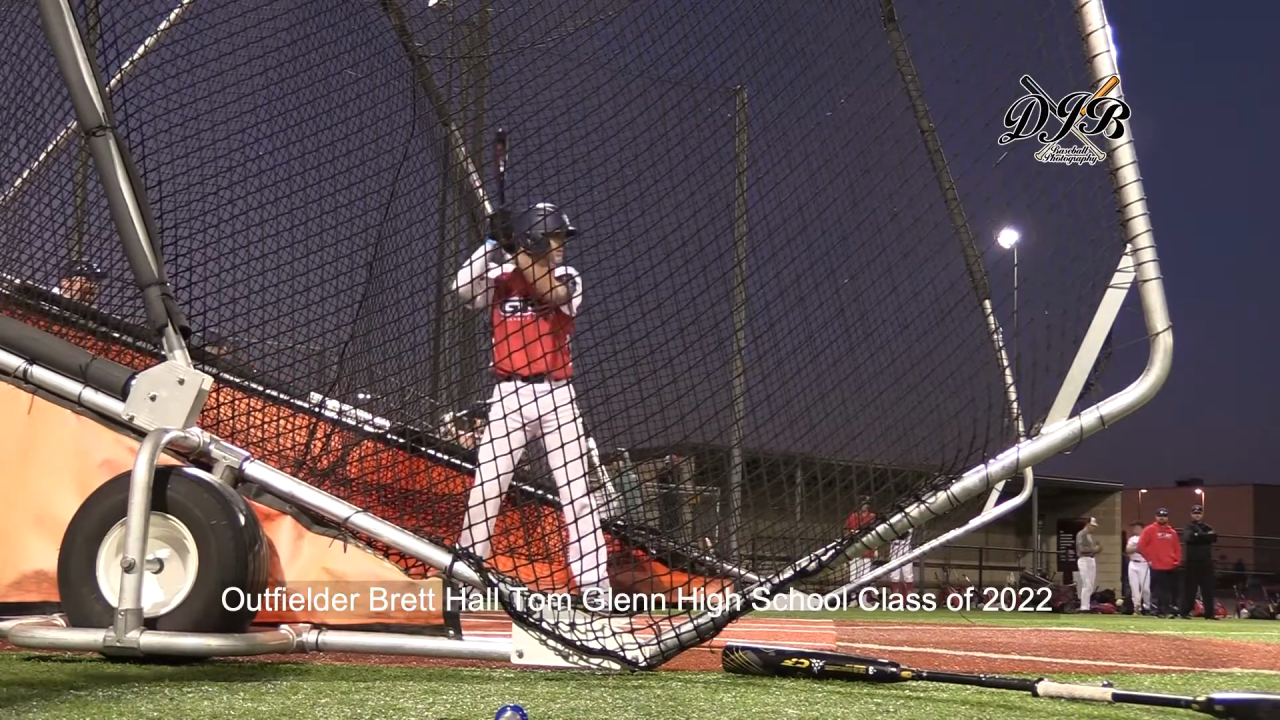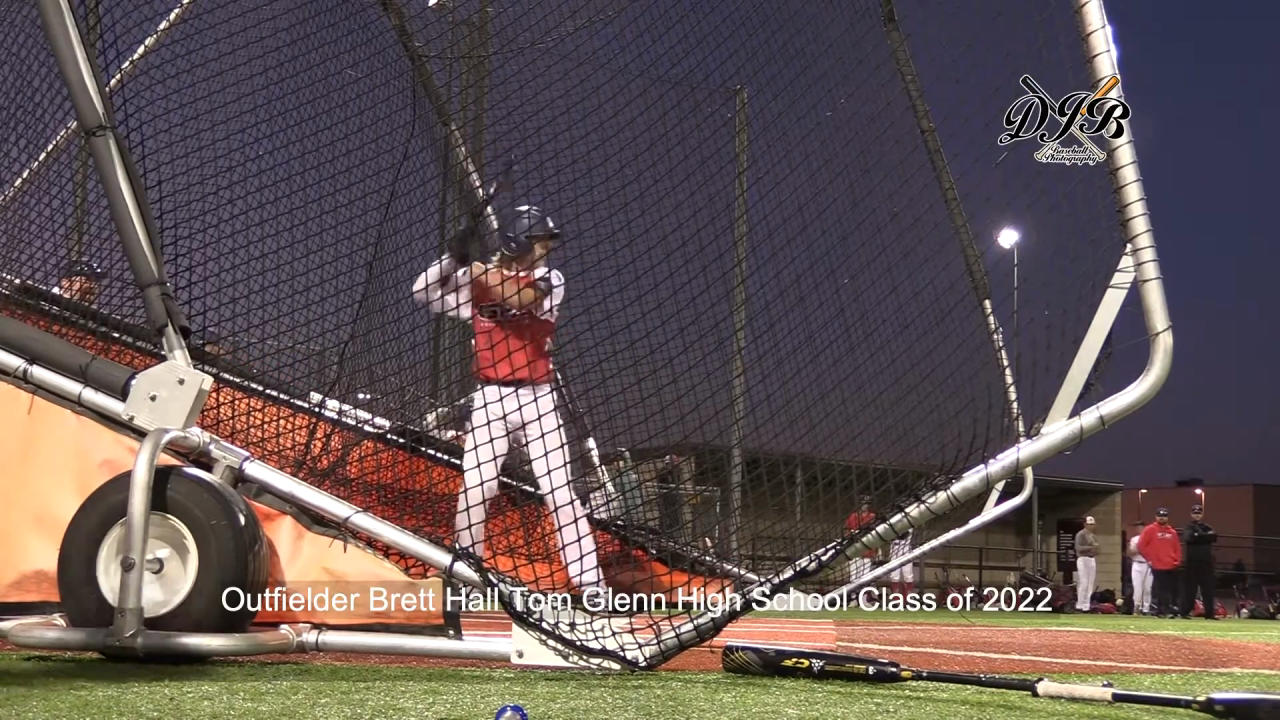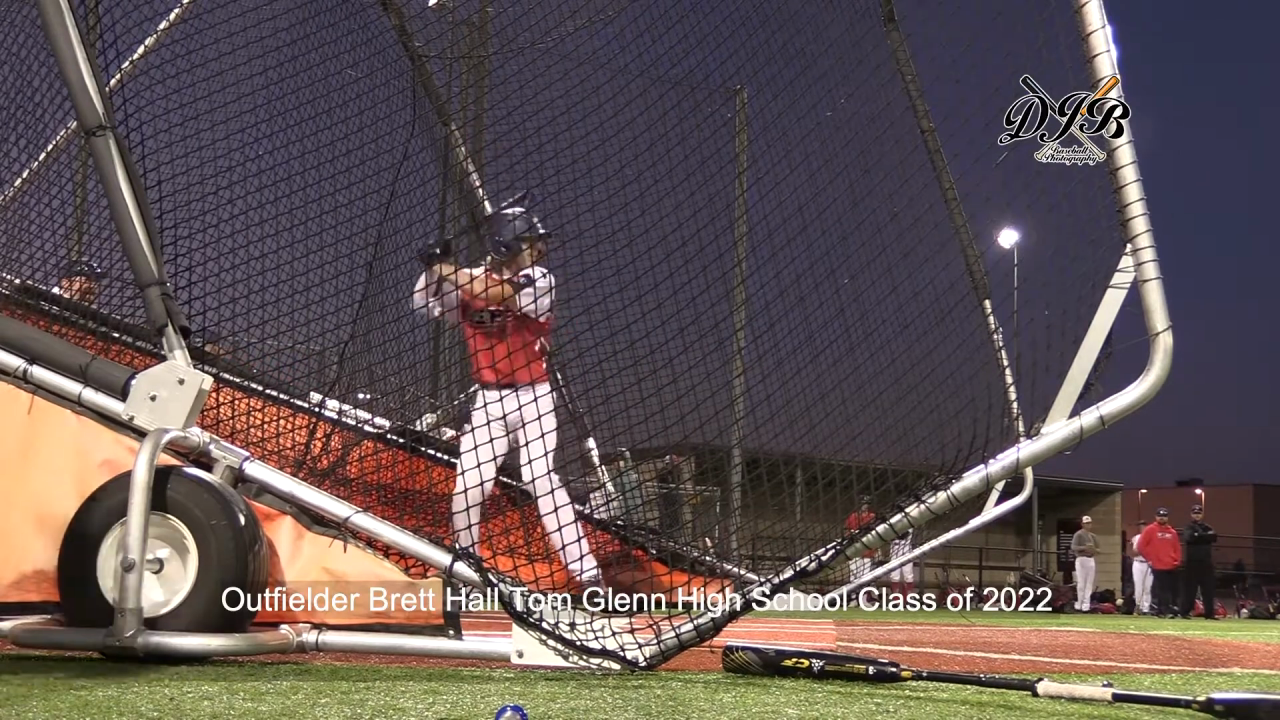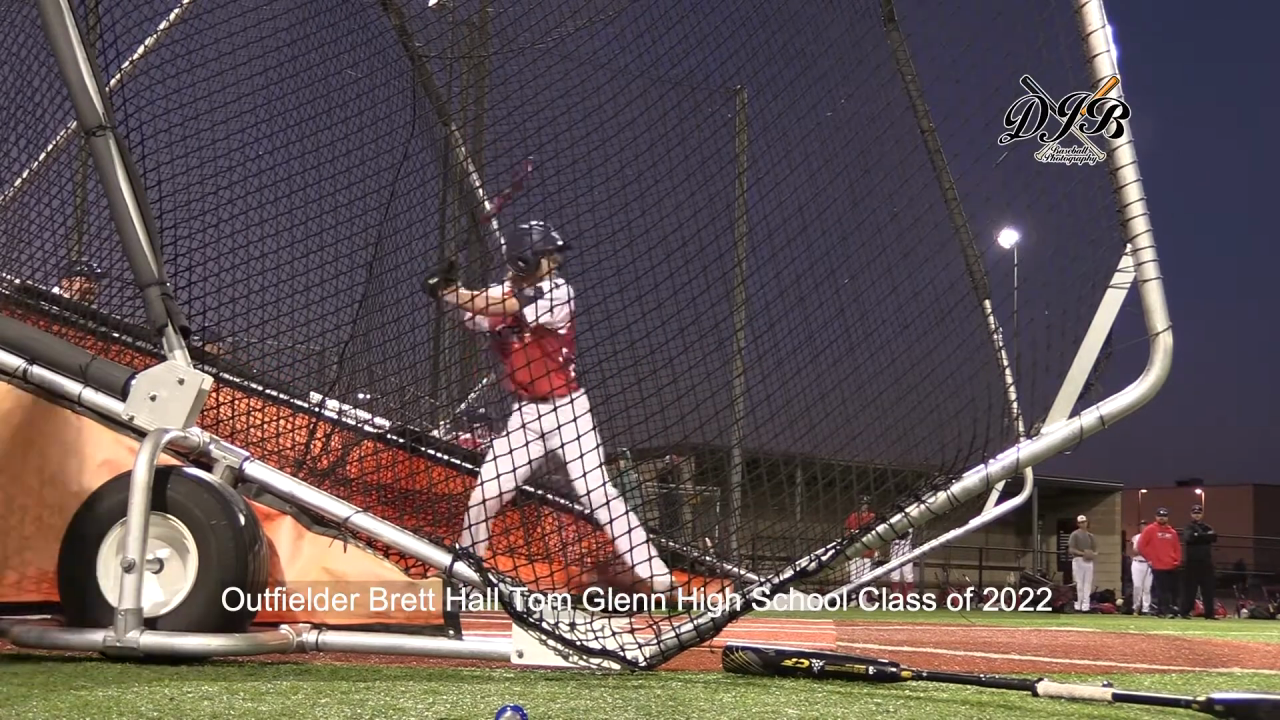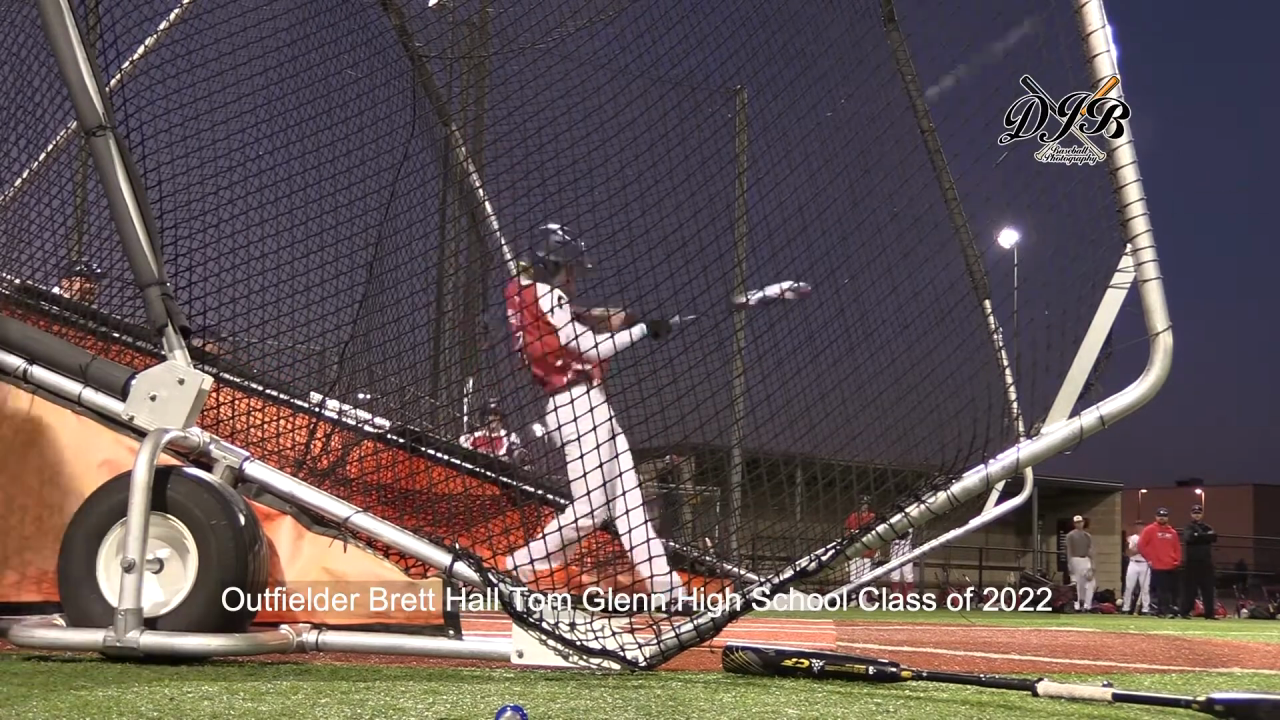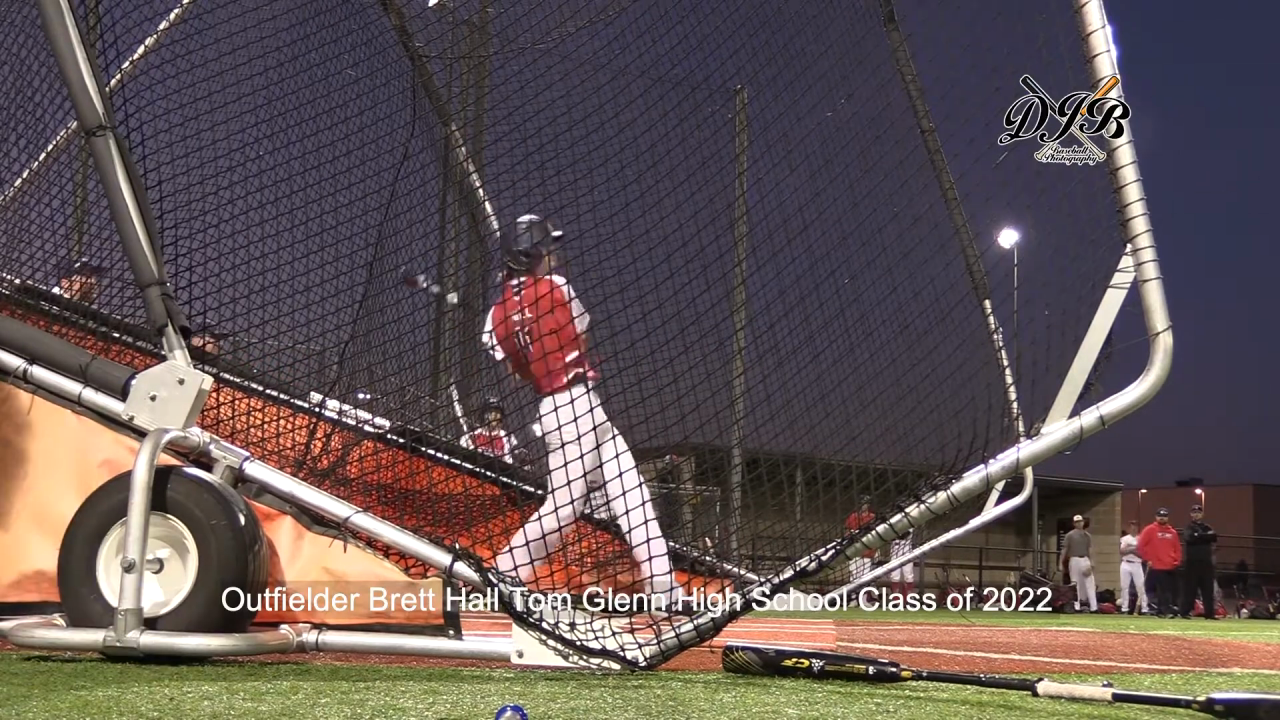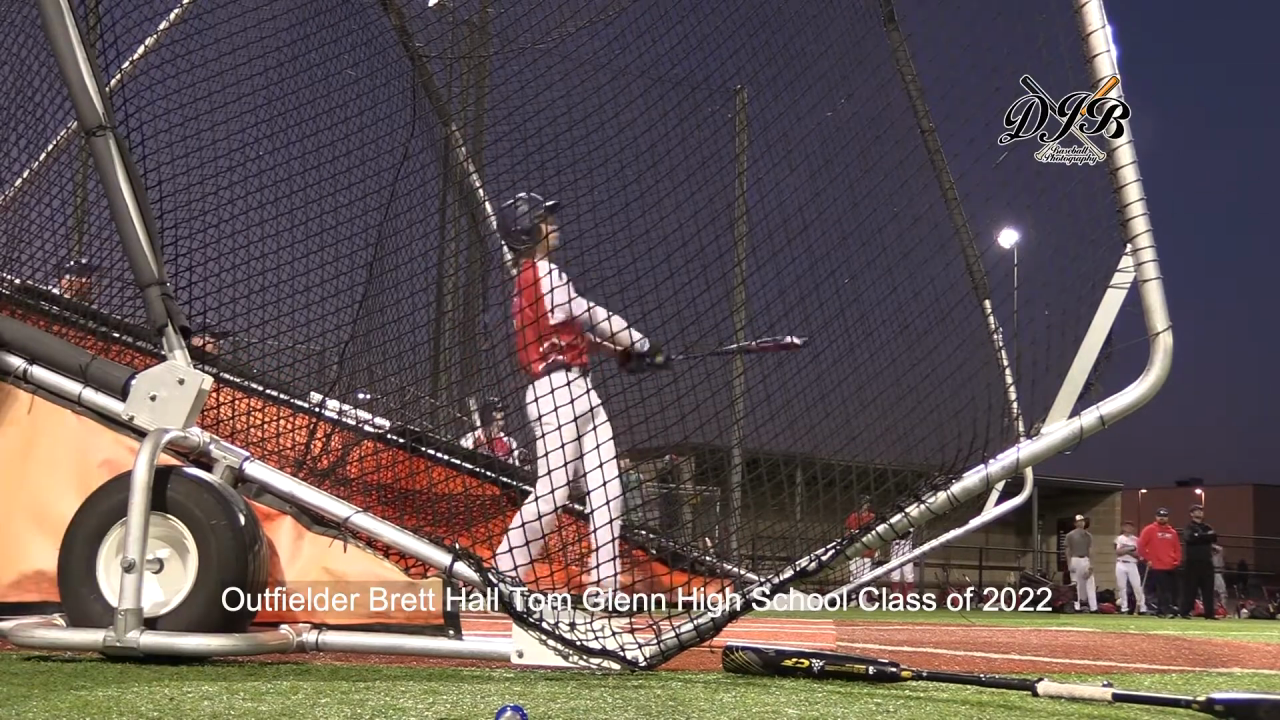
dt=0.3s
person 1, frame 1
left shoulder: (568, 278)
right shoulder: (499, 278)
left elbow: (551, 293)
right elbow: (464, 288)
left wrist: (516, 250)
right wrist: (493, 242)
left hip: (556, 395)
right hip: (510, 395)
left knee: (576, 489)
right knee: (486, 486)
left ankle: (594, 580)
person 1, frame 2
left shoulder: (551, 280)
right shoulder: (475, 281)
left elbow: (518, 297)
right elbow: (423, 294)
left wrist: (473, 266)
right wrist: (453, 257)
left hip: (537, 398)
right hip: (490, 399)
left knee: (557, 487)
right knee: (474, 489)
left ankle: (588, 578)
person 1, frame 3
left shoulder: (540, 280)
right shoulder: (471, 280)
left elbow: (494, 294)
right elbow: (422, 304)
left wrist: (444, 269)
right wrist: (435, 269)
left hip: (533, 397)
right hip: (489, 401)
left knee: (541, 480)
right knee: (468, 488)
left ankle: (586, 572)
person 1, frame 4
left shoulder: (560, 291)
right shoulder: (497, 296)
left elbow: (505, 304)
right elbow: (472, 319)
left wrist: (451, 292)
right wrist: (449, 291)
left hip: (570, 410)
right hip: (527, 414)
left knee: (596, 491)
right knee: (487, 492)
left ankle: (655, 579)
person 1, frame 5
left shoulder: (520, 291)
right shoulder: (545, 296)
right elbow: (592, 349)
left wrist: (613, 320)
right wrist: (645, 329)
left hip: (593, 408)
right hip: (577, 407)
left knee: (629, 497)
right knee: (588, 511)
left ankle: (664, 586)
right ankle: (515, 570)
person 1, frame 6
left shoulder: (498, 312)
right shoulder: (555, 286)
left elbow: (516, 368)
left hip: (581, 404)
right hip: (570, 405)
left knee: (630, 488)
right knee: (563, 504)
left ankle: (663, 589)
right ankle: (503, 577)
person 1, frame 7
left shoulder: (534, 275)
right shoulder: (544, 273)
right elbow: (590, 316)
left wrist: (621, 350)
right wrist: (643, 346)
left hip: (580, 387)
right hip: (556, 391)
left knee: (607, 488)
right knee: (552, 493)
left ankle: (604, 584)
right ankle: (503, 574)
